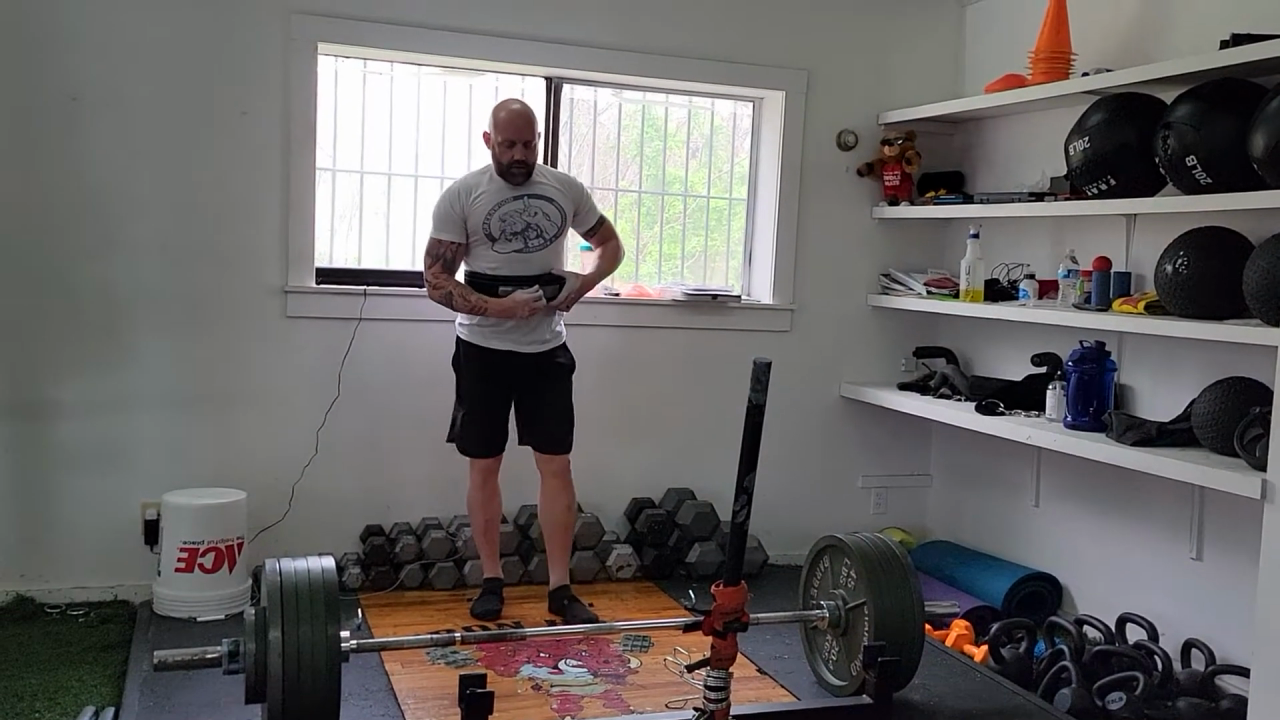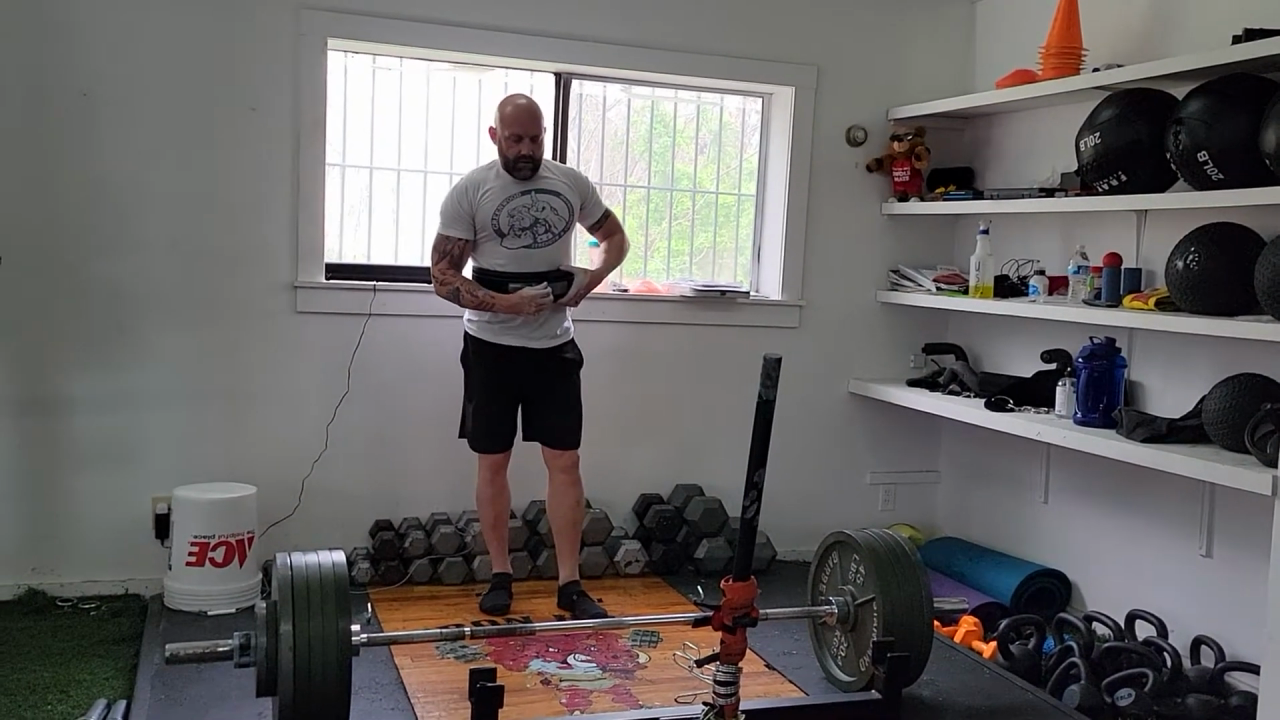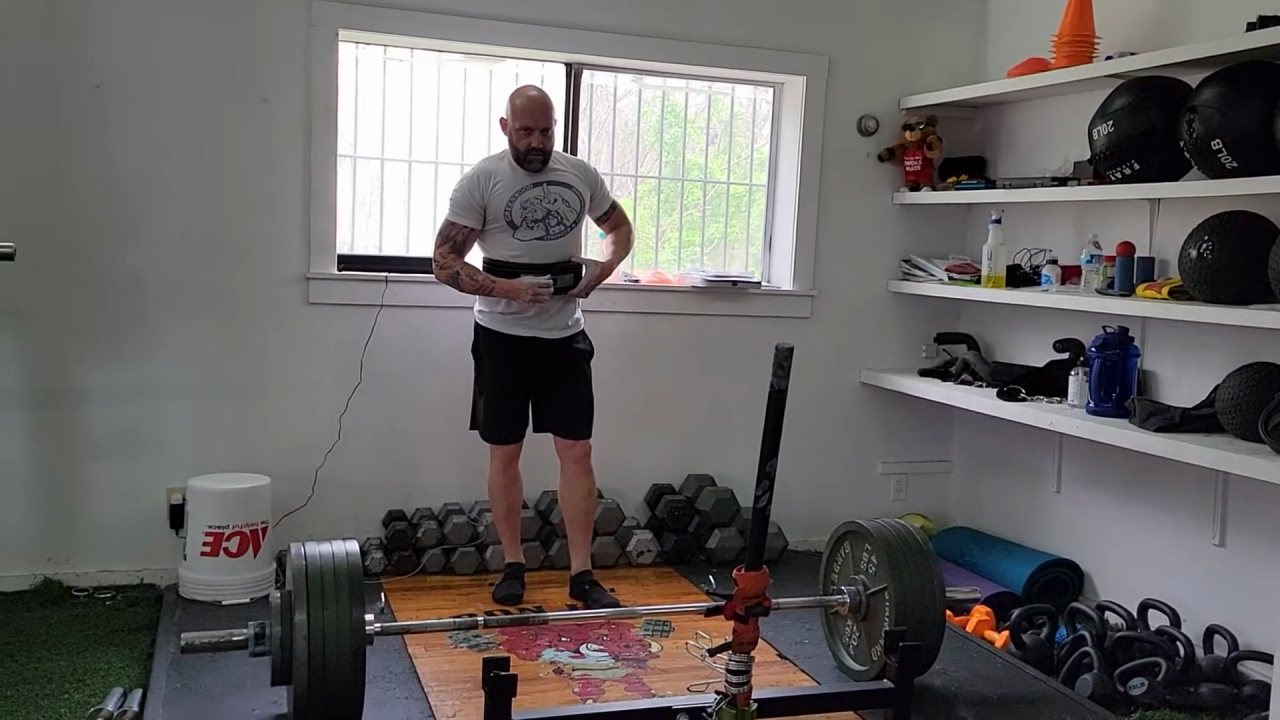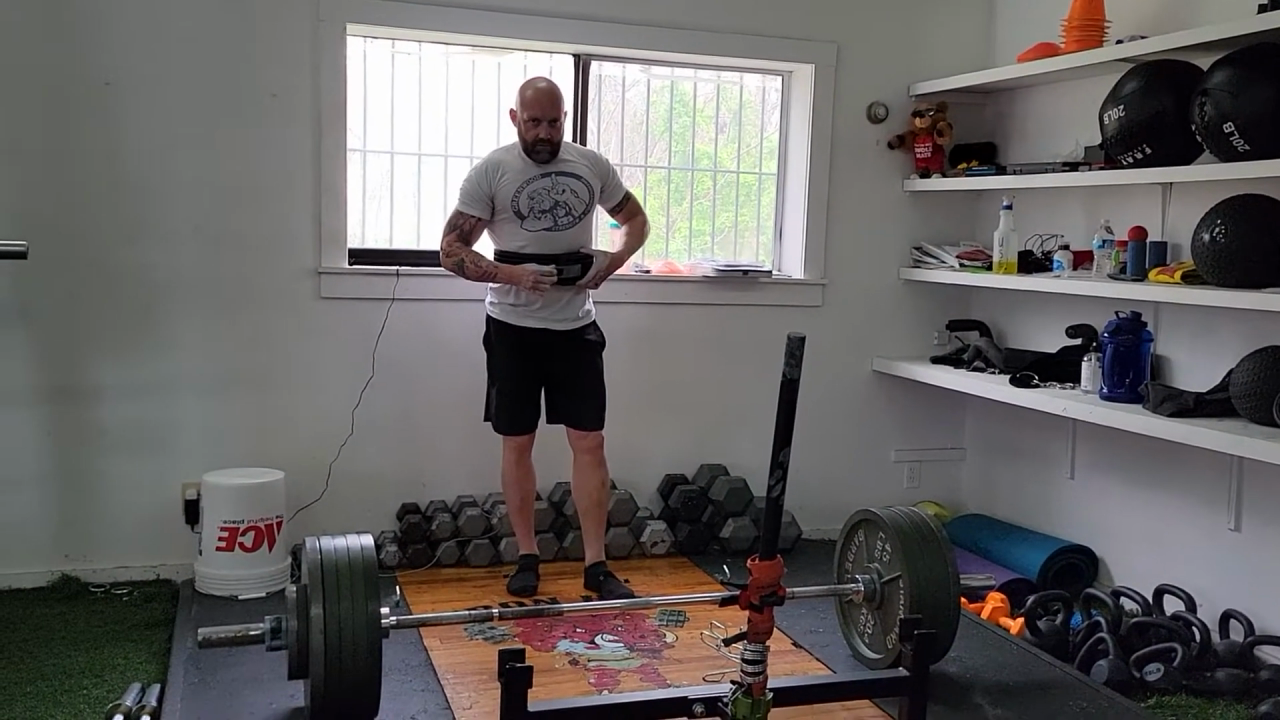
dt=0.5s
person 1, frame 1
left shoulder: (566, 189)
right shoulder: (461, 196)
left elbow: (611, 243)
right elbow: (437, 280)
left wrist: (584, 283)
right wrist: (497, 308)
left hip: (547, 350)
right hip: (483, 349)
left knee: (556, 467)
right knee: (484, 466)
left ankle: (560, 588)
right ankle: (491, 580)
person 1, frame 2
left shoulder: (571, 182)
right shoulder: (469, 192)
left elbow: (616, 236)
right elbow: (443, 277)
left wrist: (593, 277)
right wrist: (505, 304)
left hip: (554, 345)
right hip: (492, 346)
left knee: (564, 462)
right knee: (492, 462)
left ankle: (569, 583)
right ankle: (500, 576)
person 1, frame 3
left shoulder: (581, 174)
right shoulder: (481, 181)
left elbow: (621, 227)
right elbow: (445, 263)
left wrist: (603, 269)
right wrist: (509, 289)
left hip: (565, 335)
right hip: (502, 335)
left knee: (577, 452)
right knee: (504, 453)
left ankle: (581, 573)
right ankle: (513, 566)
person 1, frame 4
left shoulder: (592, 165)
right shoulder: (490, 172)
left elbow: (636, 218)
right elbow: (451, 251)
left wrist: (614, 259)
right wrist: (511, 274)
left hip: (576, 326)
right hip: (513, 327)
left knee: (589, 443)
right knee: (517, 444)
left ankle: (596, 564)
right ankle: (527, 557)
